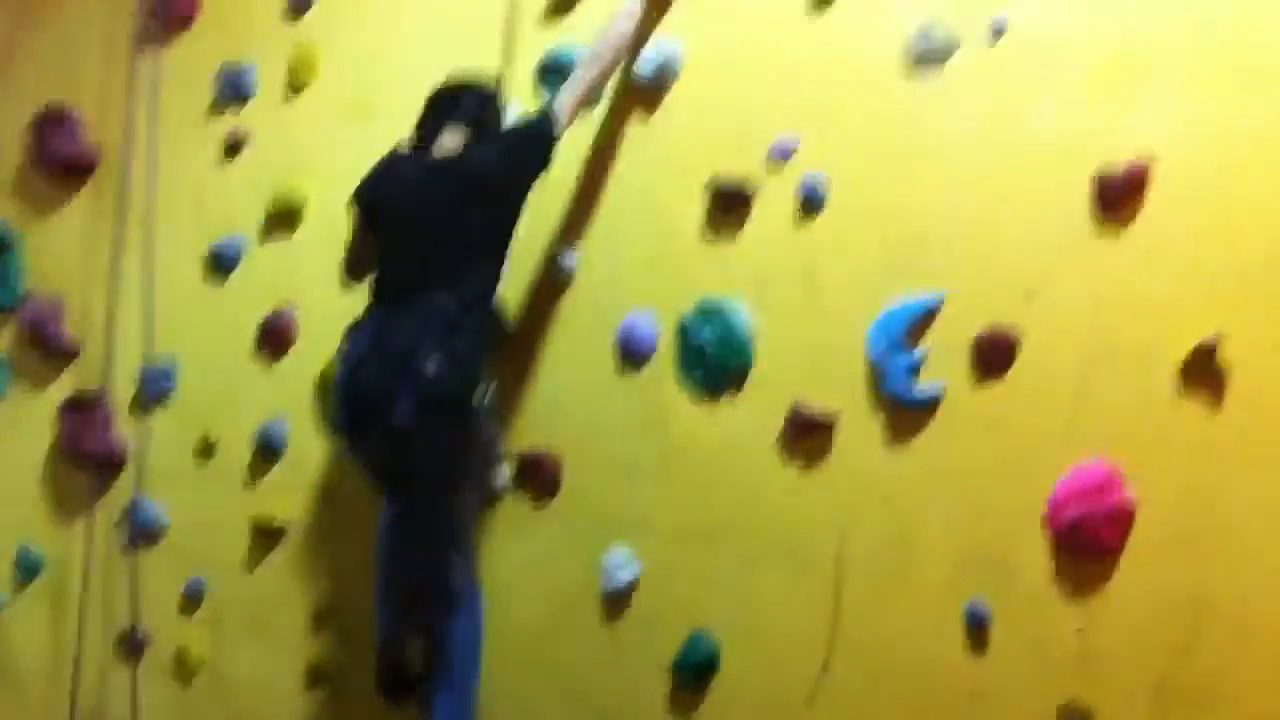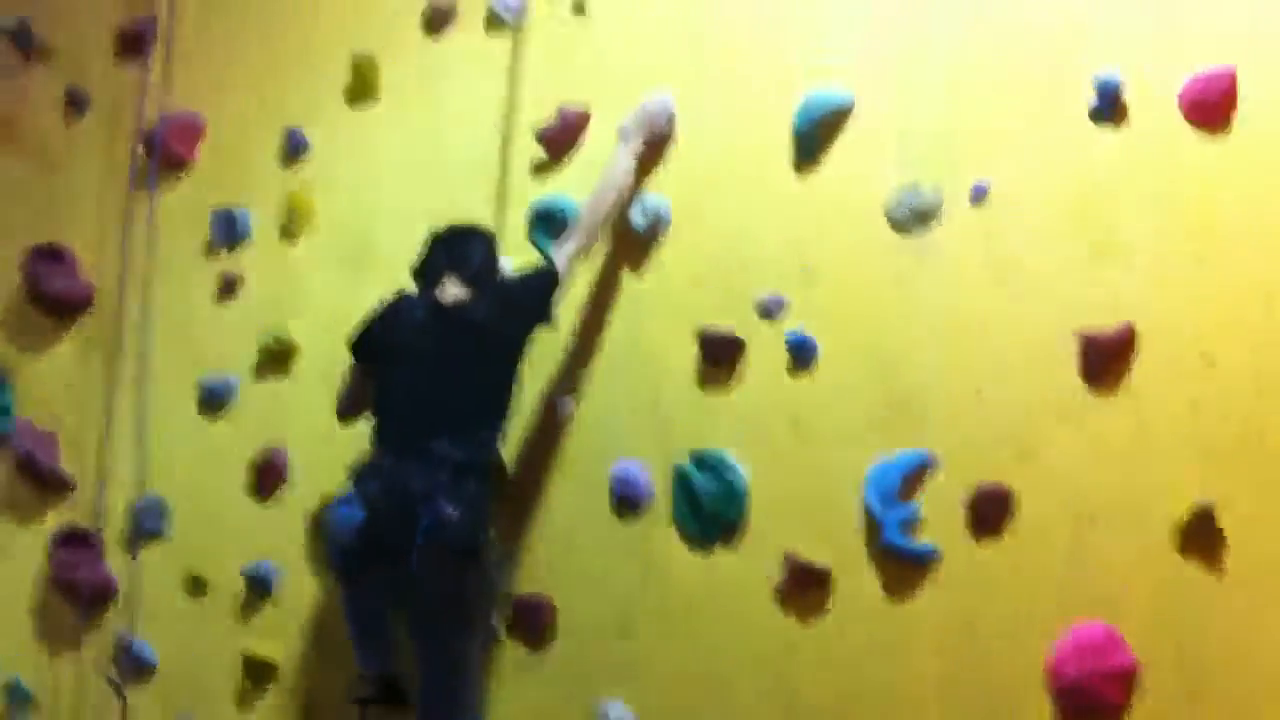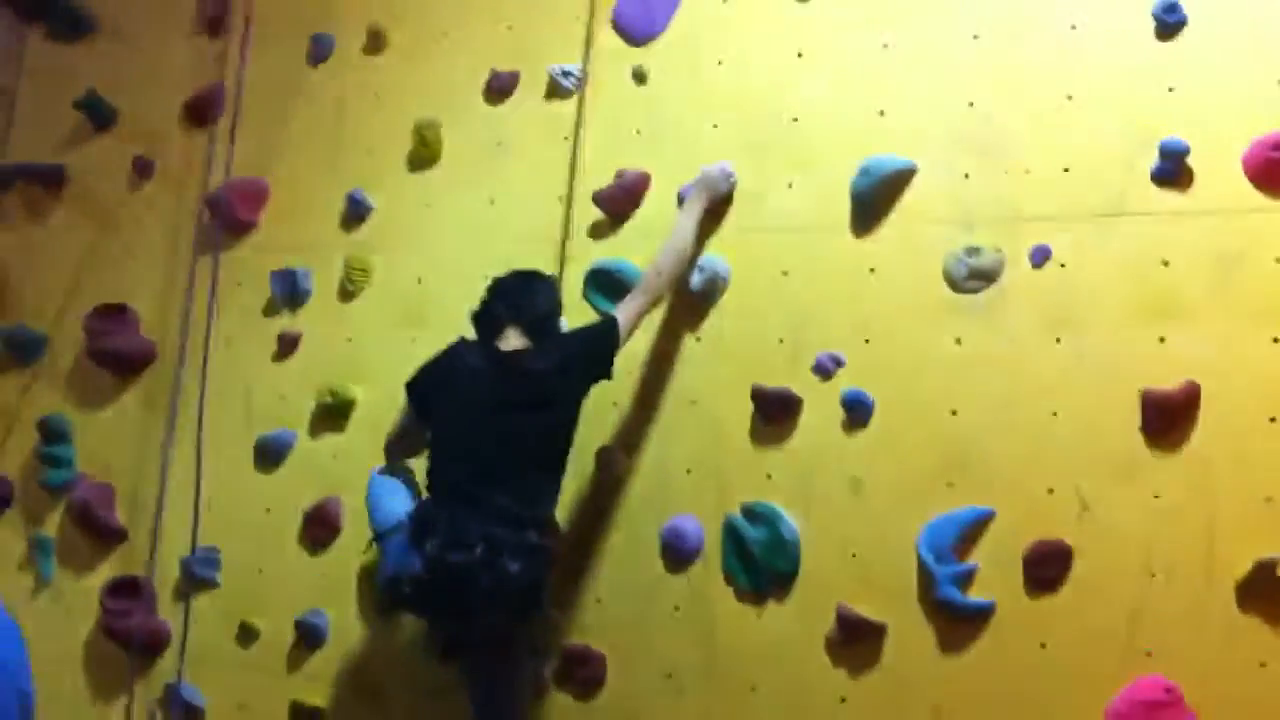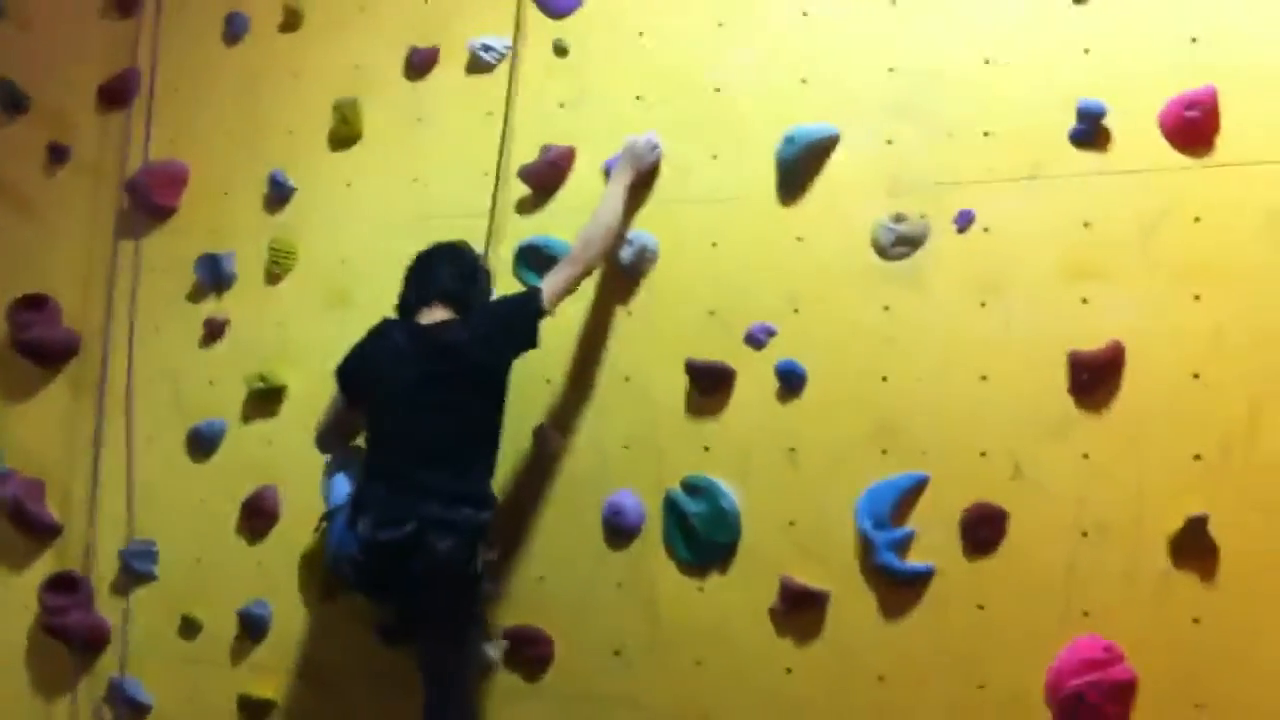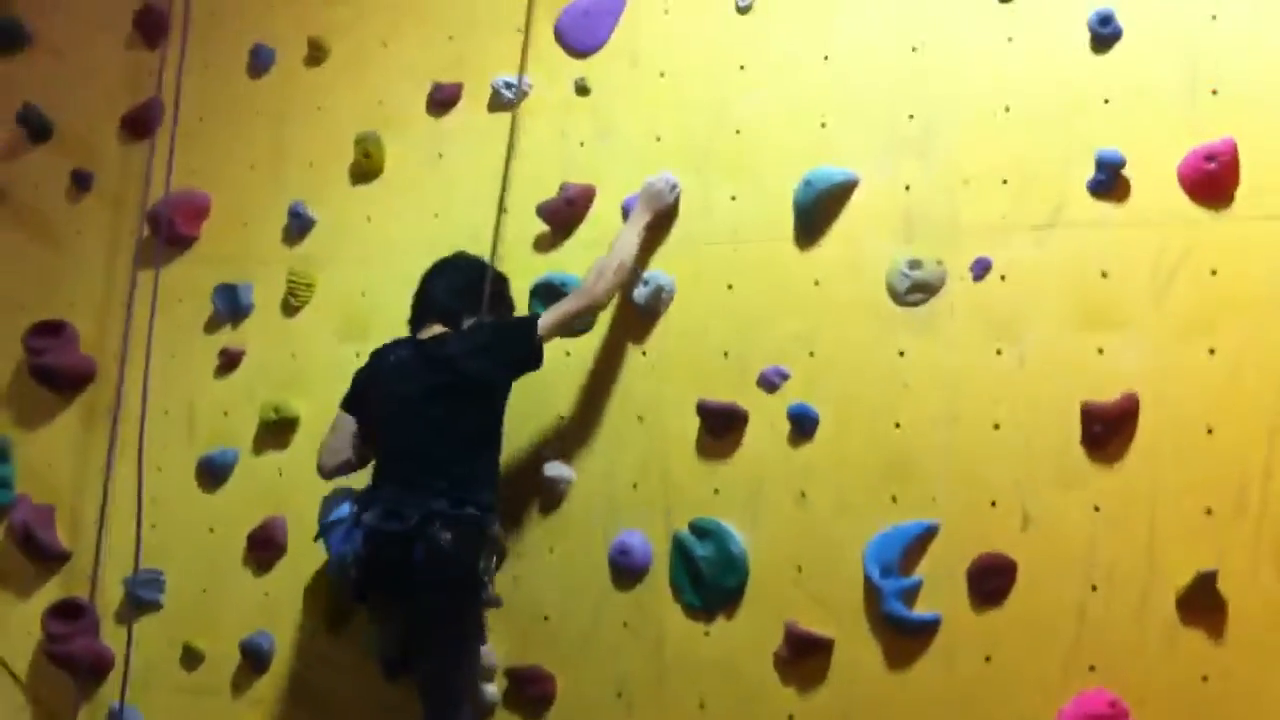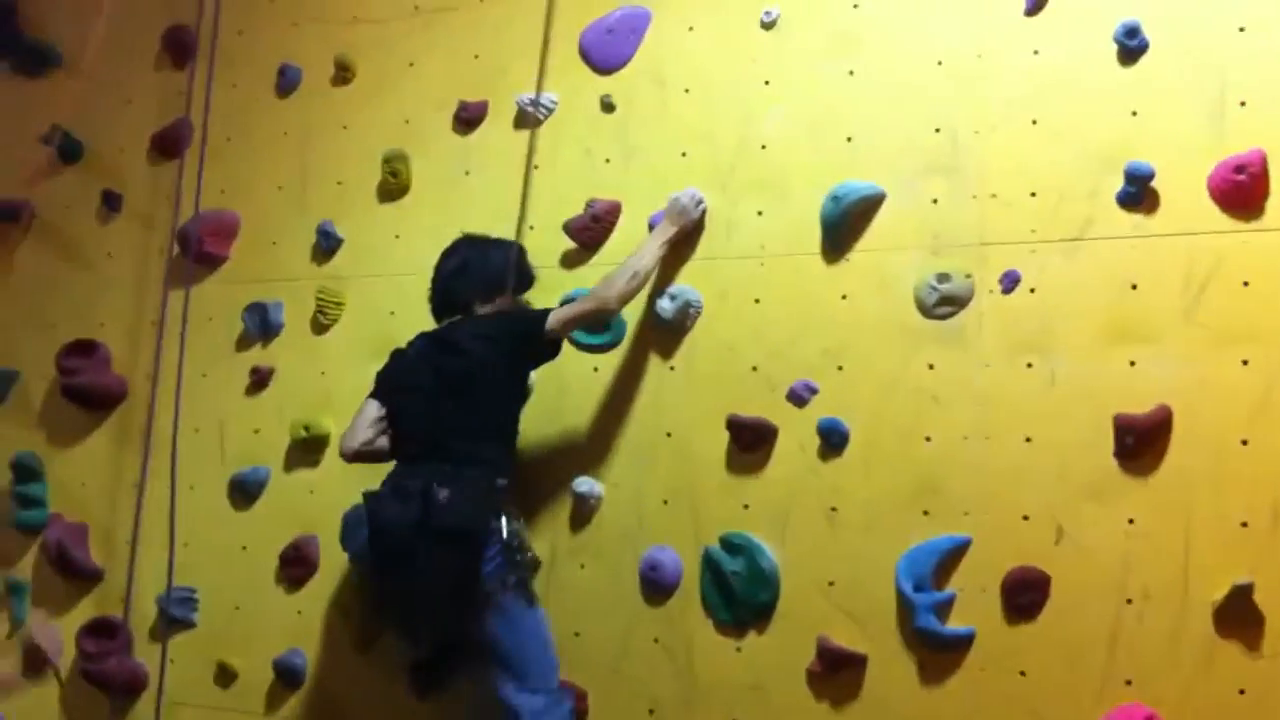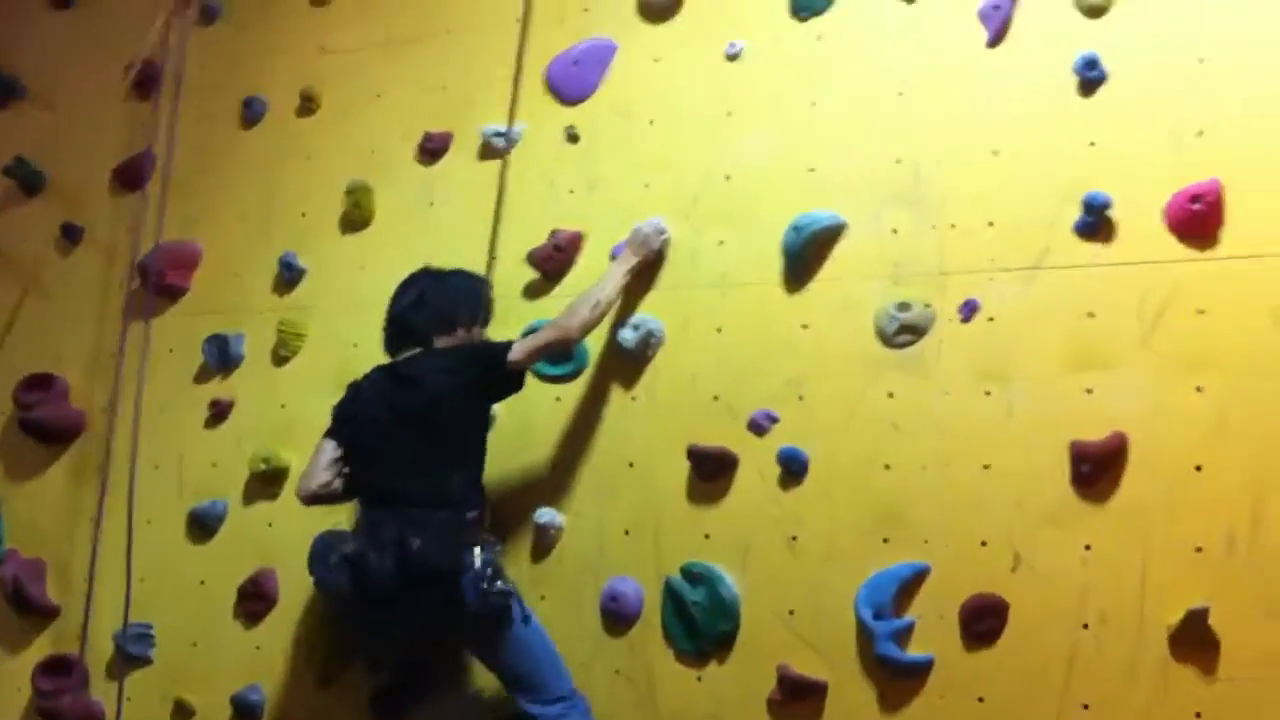
dt=0.3s
person 1, frame 1
left shoulder: (392, 175)
right shoulder: (505, 160)
left elbow: (354, 267)
right elbow: (593, 70)
left hip: (367, 379)
right hip: (442, 392)
left knee: (407, 510)
right knee: (450, 570)
left ankle: (392, 659)
person 1, frame 2
left shoulder: (394, 321)
right shoulder: (508, 309)
left elbow: (348, 409)
right elbow: (590, 226)
right wrist: (635, 140)
left hip: (373, 523)
right hip: (450, 536)
left knee: (340, 520)
person 1, frame 3
left shoulder: (451, 365)
right shoulder: (568, 363)
left elbow: (395, 451)
right elbow: (653, 288)
right wrist: (698, 203)
left hip: (425, 571)
right hip: (509, 583)
left knee: (386, 484)
left ankle: (449, 628)
person 1, frame 4
left shoulder: (377, 346)
right shoulder: (491, 332)
left elbow: (328, 442)
right elbow: (579, 262)
right wrist: (624, 176)
left hip: (363, 551)
right hip: (448, 558)
left knee: (342, 477)
left ankle: (399, 607)
person 1, frame 5
left shoulder: (383, 365)
right shoulder: (490, 349)
left elbow: (330, 461)
right elbow: (593, 296)
right wrist: (642, 217)
left hip: (375, 553)
right hip: (450, 562)
left knee: (341, 511)
left ankle: (406, 636)
person 1, frame 6
left shoulder: (406, 359)
right shoulder: (504, 336)
left elbow: (353, 444)
right elbow: (605, 300)
right wrist: (666, 230)
left hip: (395, 534)
right hip: (471, 536)
left knee: (358, 522)
left ankle: (431, 646)
person 1, frame 7
left shoulder: (362, 396)
right shoulder: (468, 369)
left elbow: (311, 487)
right elbow: (567, 330)
right wrist: (628, 260)
left hip: (376, 581)
right hip: (458, 574)
left knee: (328, 553)
left ankle: (397, 672)
